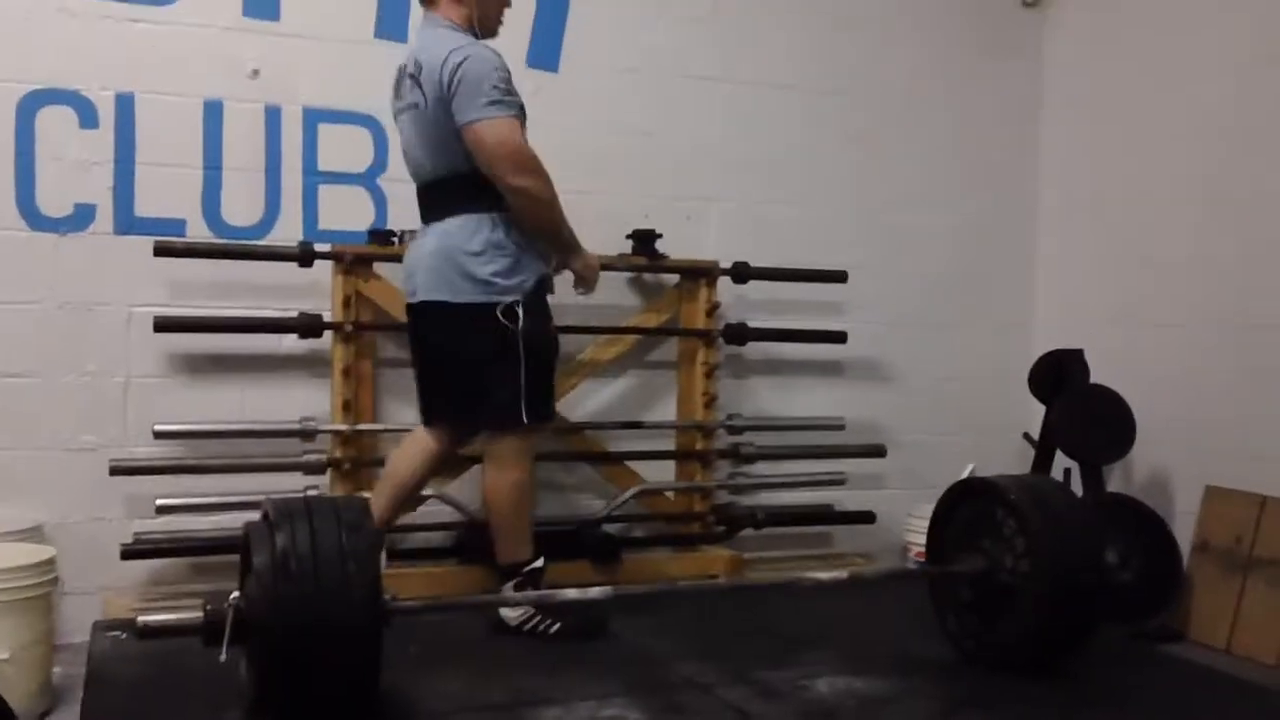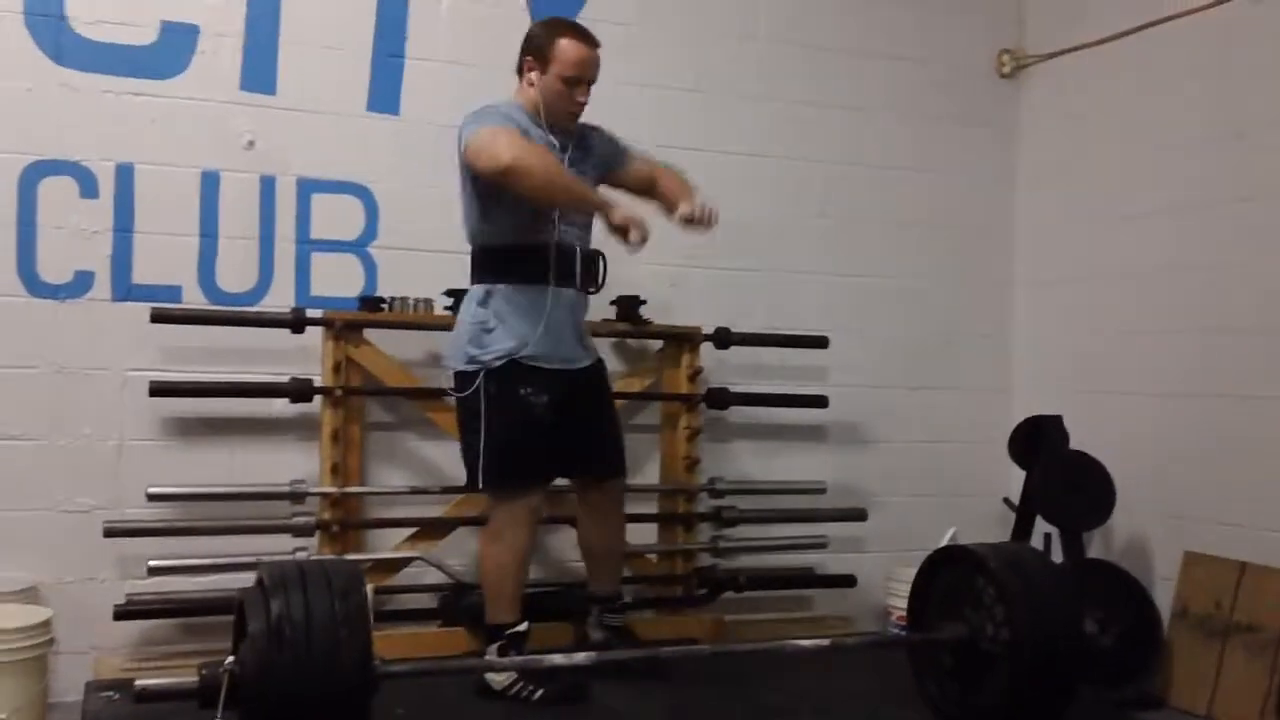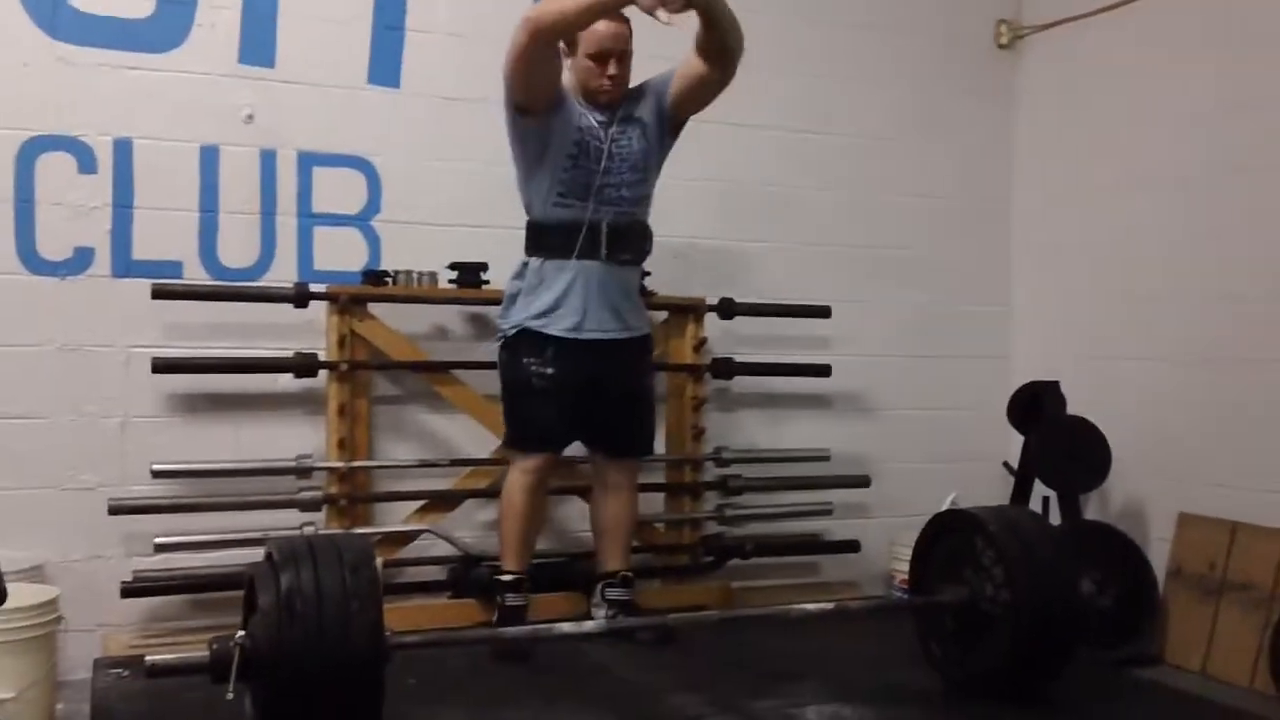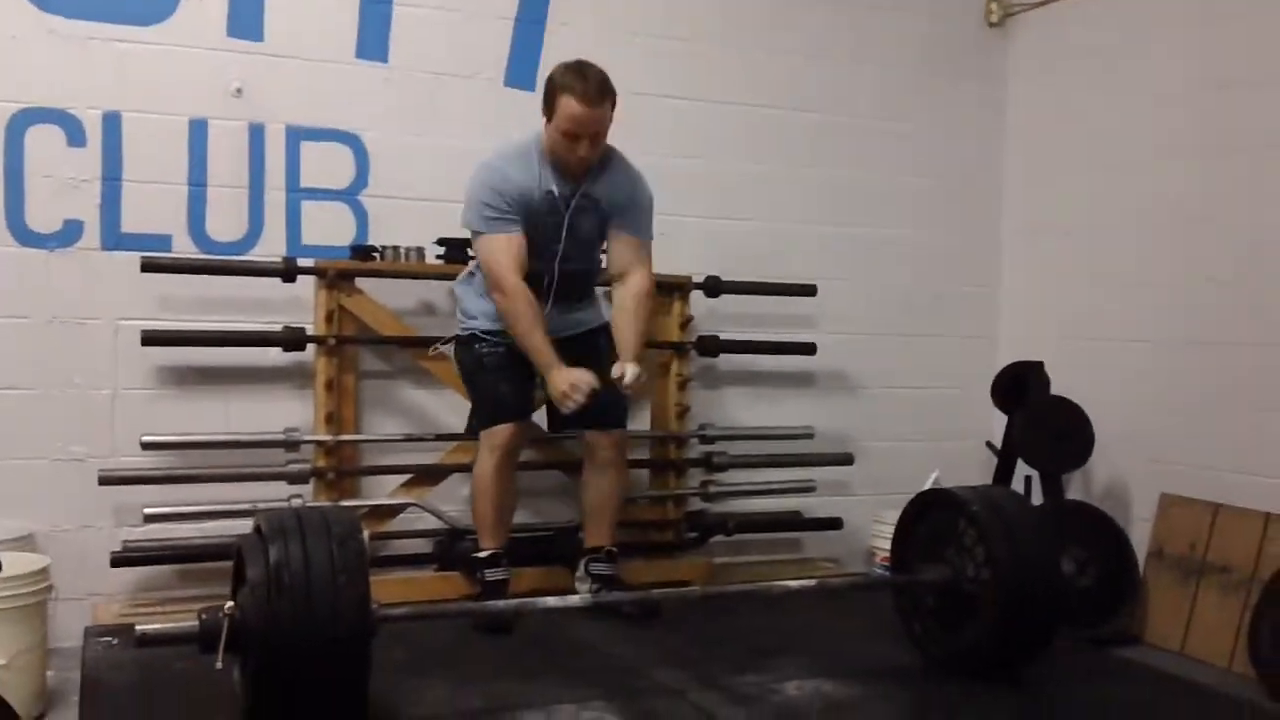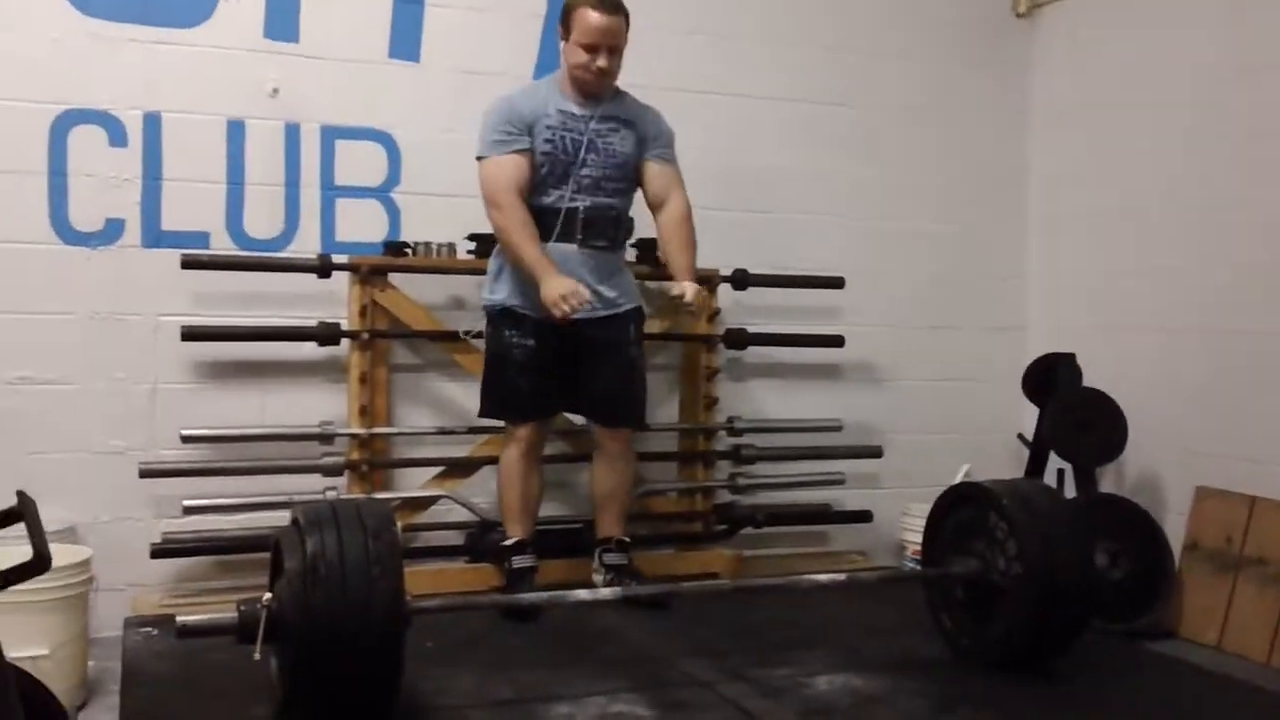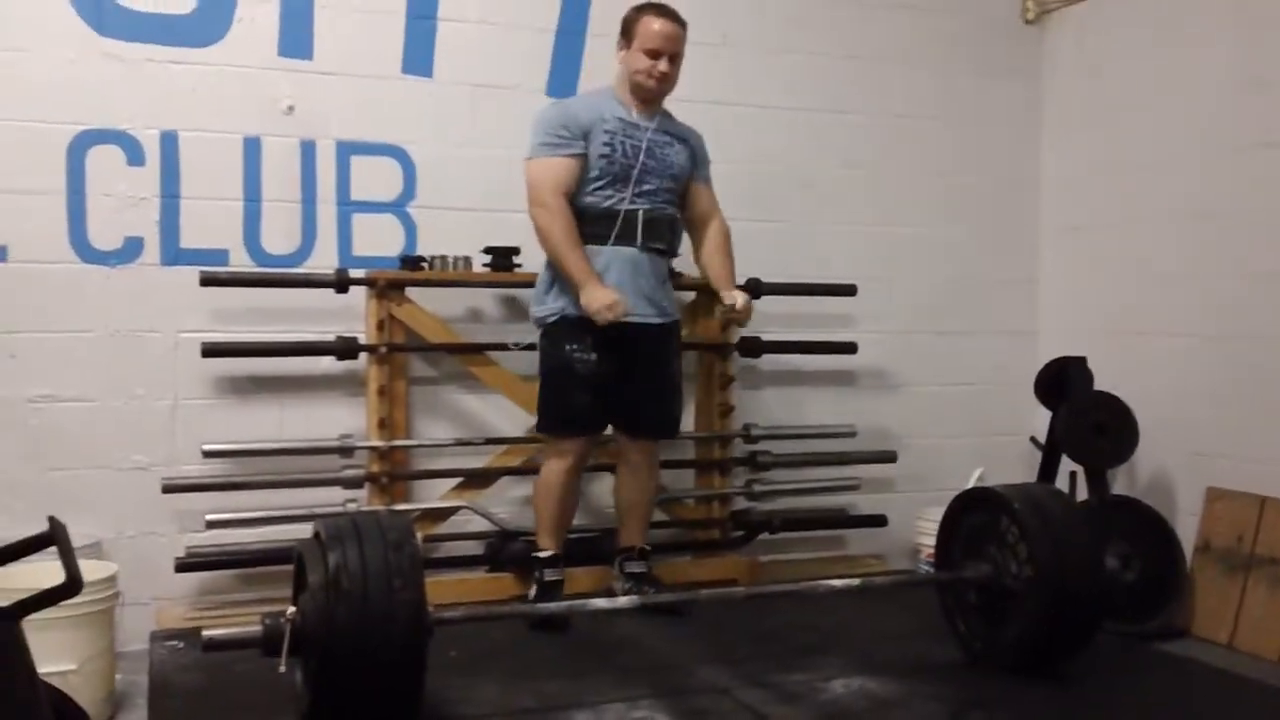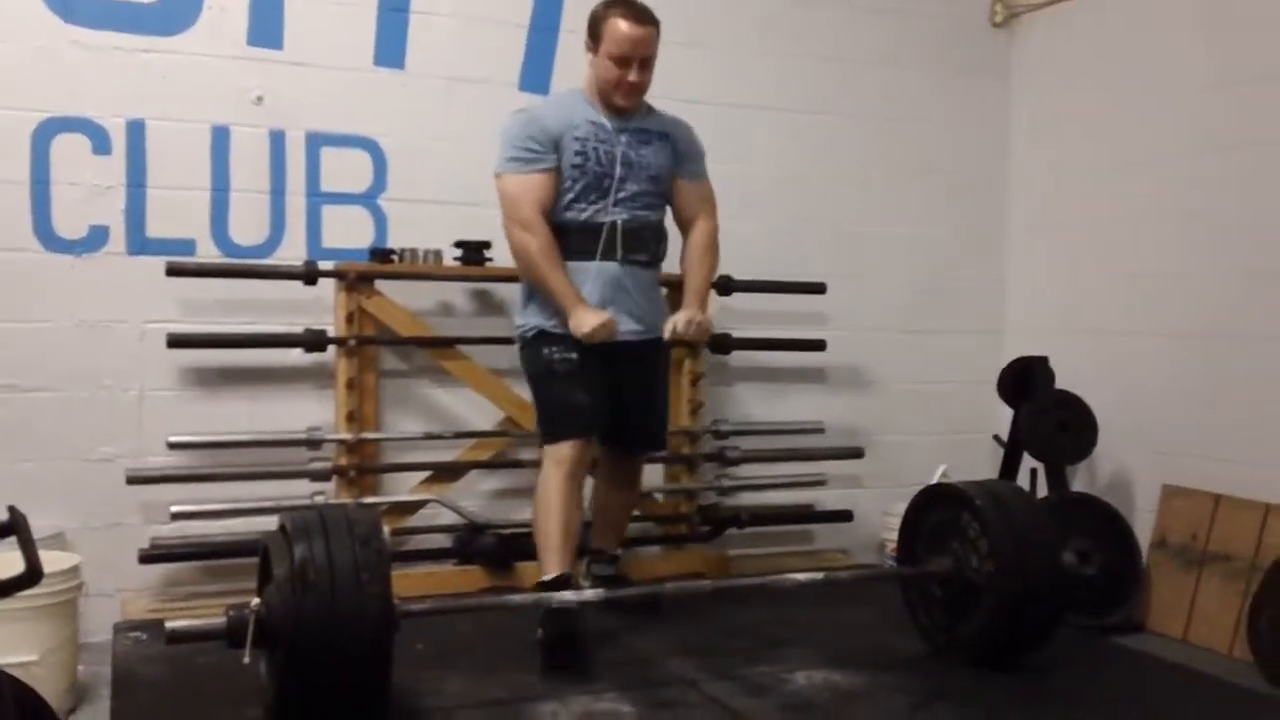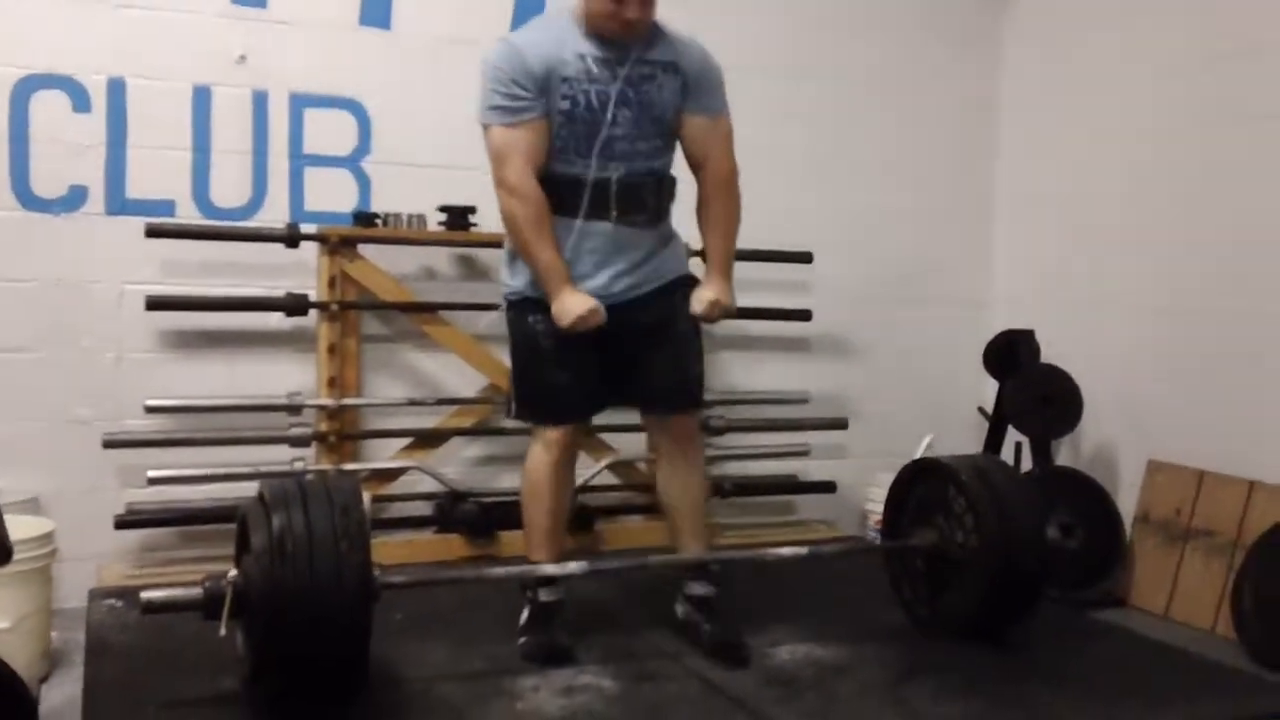
dt=0.5s
person 1, frame 1
left shoulder: (421, 61)
right shoulder: (470, 60)
right elbow: (515, 174)
left wrist: (548, 241)
right wrist: (571, 252)
left hip: (440, 271)
right hip: (489, 274)
left knee: (444, 428)
right knee: (514, 436)
right ankle: (523, 592)
person 1, frame 2
left shoulder: (584, 140)
right shoulder: (493, 127)
left elbow: (650, 168)
right elbow: (507, 161)
left wrist: (683, 198)
right wrist: (607, 206)
left hip: (572, 350)
right hip: (506, 351)
left knee: (604, 484)
right knee: (517, 500)
left ankle: (607, 619)
right ankle: (504, 656)
person 1, frame 3
left shoulder: (651, 109)
right shoulder: (543, 110)
left elbow: (722, 60)
left hip: (622, 325)
right hip: (545, 321)
left knee: (619, 465)
right knee: (534, 459)
left ankle: (613, 596)
right ankle: (510, 600)
person 1, frame 4
left shoulder: (626, 184)
right shoulder: (501, 176)
left elbow: (634, 276)
right elbow: (506, 283)
left wrist: (628, 360)
right wrist: (553, 372)
left hip: (580, 324)
right hip: (494, 325)
left knee: (608, 441)
right knee: (503, 435)
left ankle: (598, 571)
right ankle: (490, 576)
person 1, frame 5
left shoulder: (645, 122)
right shoulder: (517, 110)
left elbow: (671, 203)
right elbow: (503, 202)
left wrist: (684, 278)
right wrist: (547, 279)
left hip: (613, 304)
right hip: (525, 302)
left knee: (616, 432)
right knee: (525, 431)
left ankle: (613, 559)
right ankle: (518, 564)
person 1, frame 6
left shoulder: (685, 140)
right shoulder: (572, 115)
left elbow: (707, 222)
right elbow: (547, 204)
left wrist: (727, 289)
right wrist: (590, 288)
left hip: (654, 313)
right hip: (579, 311)
left knee: (643, 443)
right knee: (570, 444)
left ankle: (633, 568)
right ankle: (546, 572)
person 1, frame 7
left shoulder: (674, 136)
right shoulder: (541, 122)
left elbow: (701, 222)
right elbow: (524, 224)
left wrist: (693, 304)
right wrist: (574, 311)
left hip: (641, 325)
right hip: (560, 323)
left knee: (625, 456)
right knee: (569, 450)
left ankle: (603, 567)
right ankle: (556, 600)
person 1, frame 8
left shoulder: (688, 62)
right shoulder: (525, 56)
left elbow: (715, 169)
right elbow: (516, 180)
left wrist: (717, 274)
right wrist: (561, 289)
left hip: (656, 278)
right hip: (555, 285)
left knee: (679, 426)
right knee: (557, 434)
left ankle: (697, 587)
right ankle: (543, 598)
